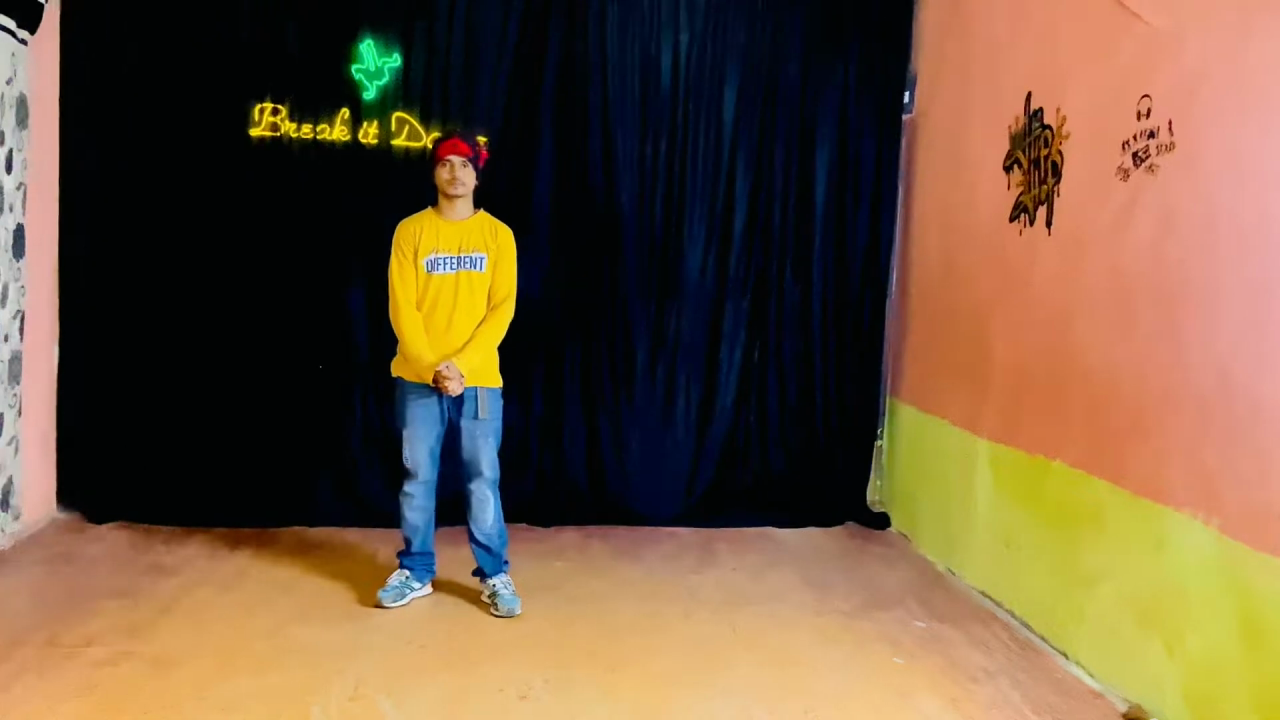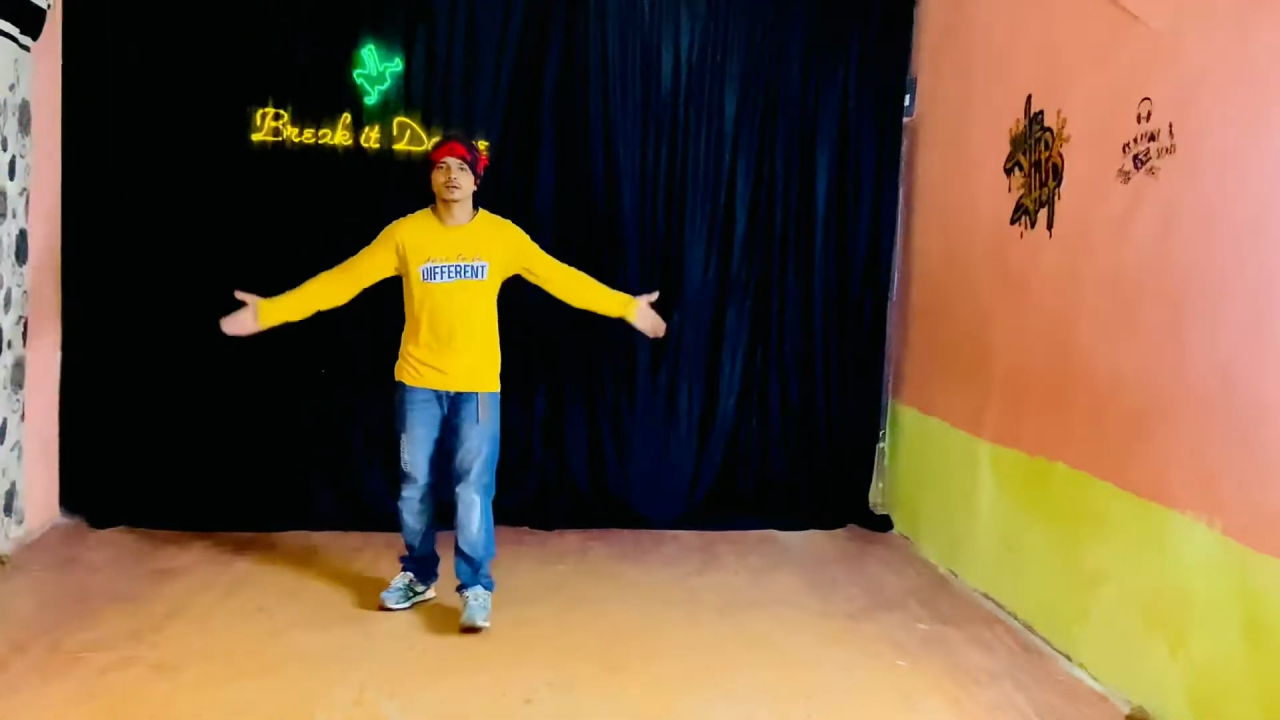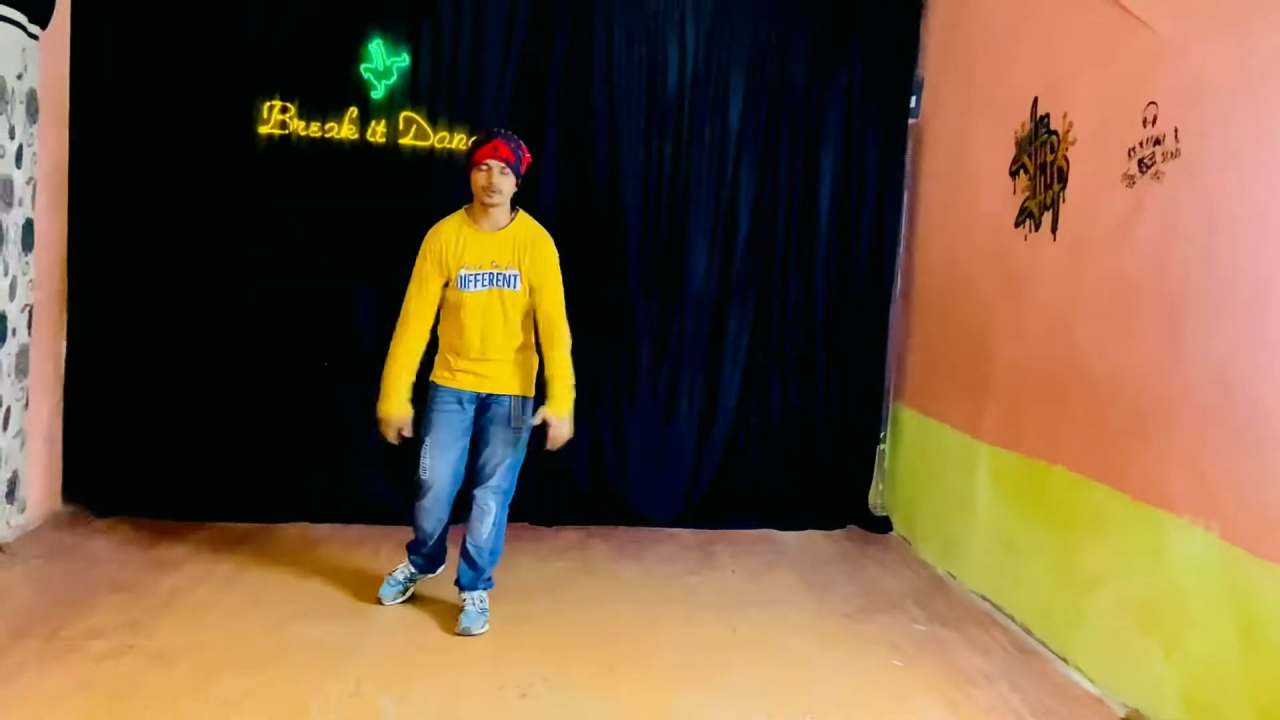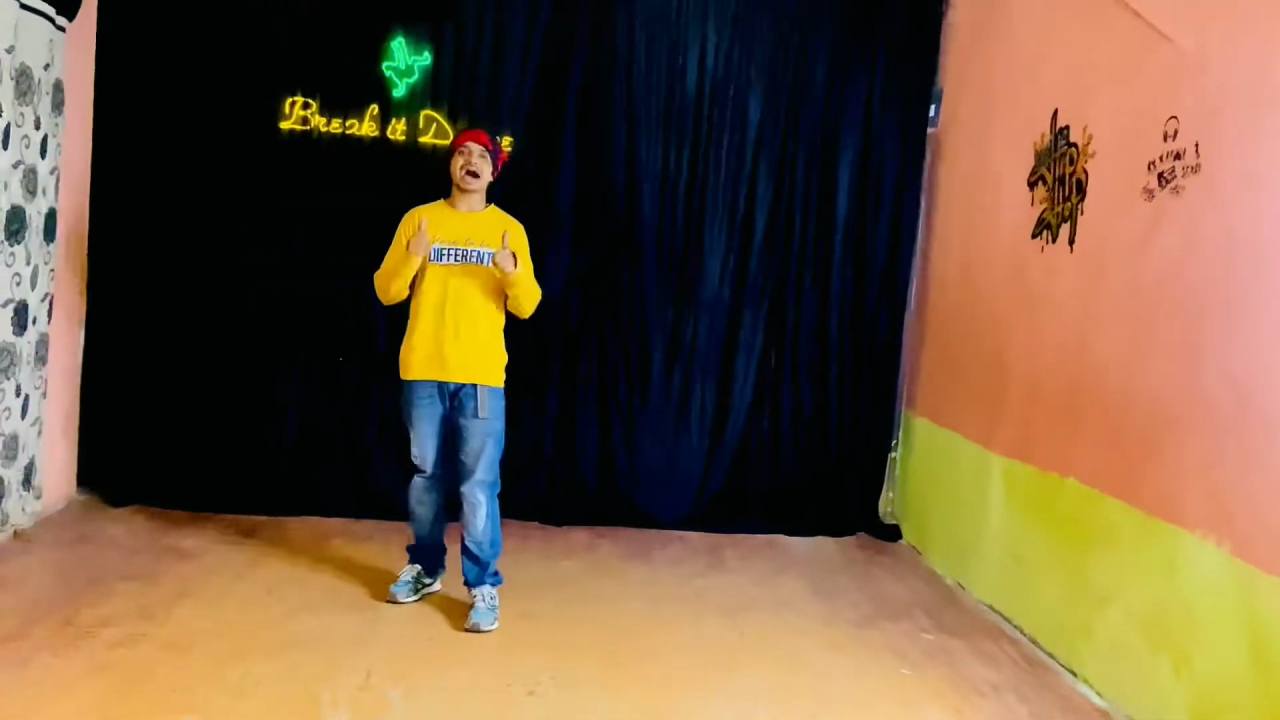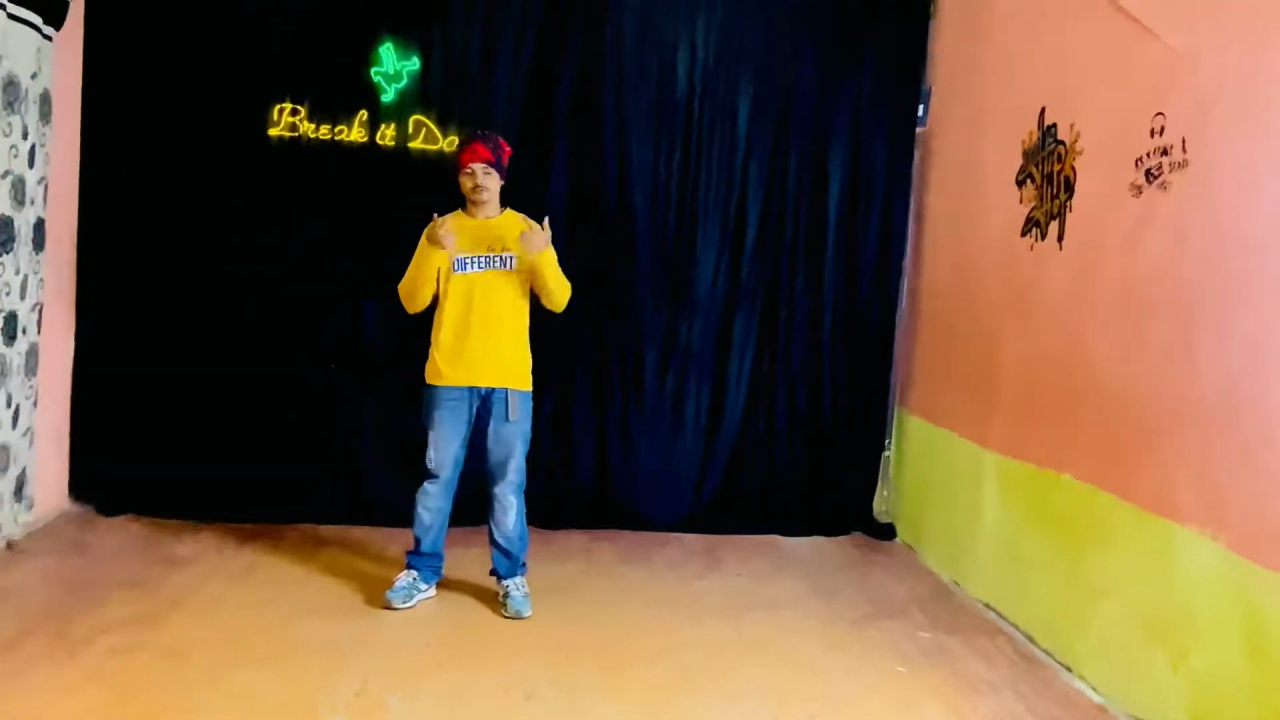
dt=1s
person 1, frame 1
left shoulder: (497, 235)
right shoulder: (410, 230)
left elbow: (501, 309)
right elbow: (401, 308)
left wrist: (461, 365)
right wrist: (431, 368)
left hip: (478, 376)
right hip: (416, 376)
left knee: (483, 477)
right knee: (418, 476)
left ankle: (494, 575)
right ankle: (416, 570)
person 1, frame 2
left shoulder: (501, 234)
right shoulder: (404, 233)
left elbow: (555, 275)
right elbow: (346, 278)
left wrist: (622, 305)
right wrist: (273, 310)
left hip: (478, 383)
right hip: (419, 381)
left knee: (474, 485)
right knee: (415, 481)
left ankle: (475, 588)
right ankle: (418, 575)
person 1, frame 3
left shoulder: (536, 242)
right shoulder: (443, 236)
left elbow: (552, 324)
right elbow: (416, 317)
left wrist: (561, 399)
right wrist: (395, 395)
left hip: (512, 388)
right hip: (454, 382)
left knee: (493, 492)
right knee: (435, 483)
left ankle: (475, 589)
right ankle: (420, 563)
person 1, frame 4
left shoulder: (509, 229)
right shoulder: (418, 219)
left elbow: (527, 304)
right elbow: (385, 290)
left wrist: (511, 271)
right wrist: (409, 260)
left hip: (481, 373)
right hip: (422, 370)
left knee: (479, 481)
right knee: (425, 473)
left ankle: (483, 585)
right ankle: (425, 566)
person 1, frame 5
left shoulder: (529, 232)
right shoulder: (440, 231)
left elbow: (559, 300)
right elbow: (412, 301)
left wrist: (541, 258)
right wrist: (434, 252)
left hip: (510, 378)
right hip: (450, 377)
left knee: (508, 481)
right knee: (438, 474)
left ankle: (511, 577)
right ankle: (422, 572)
